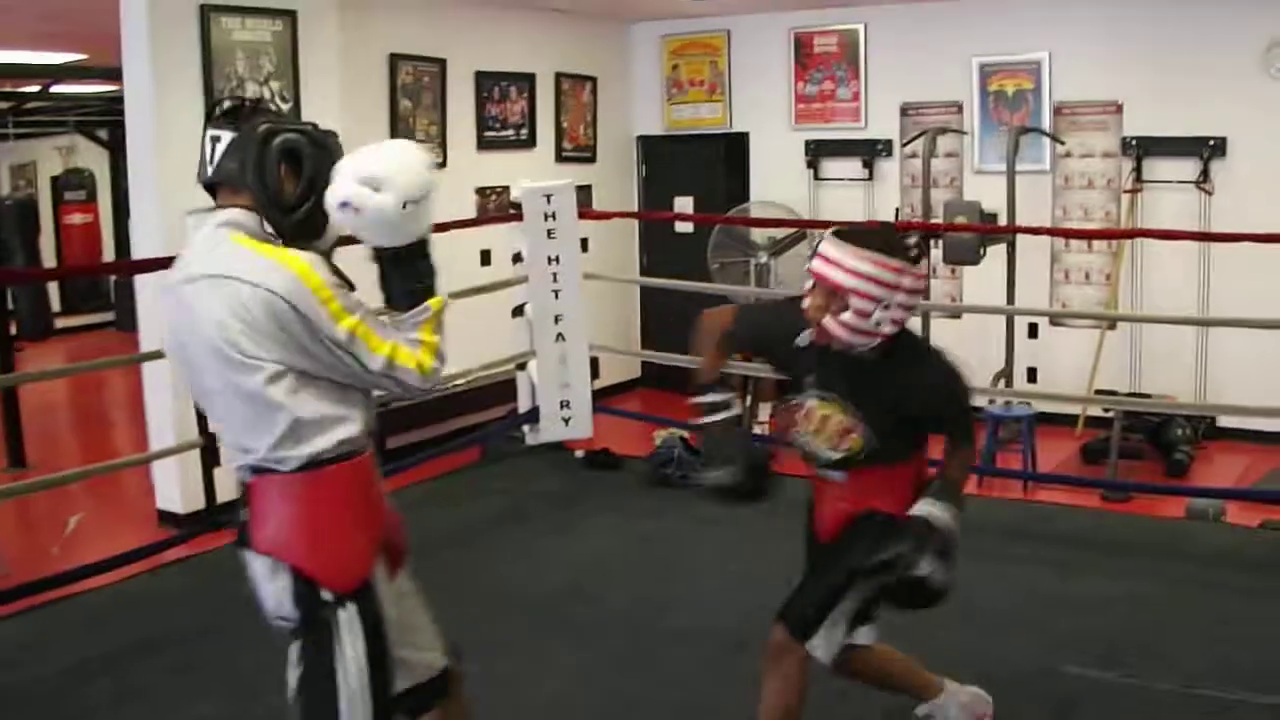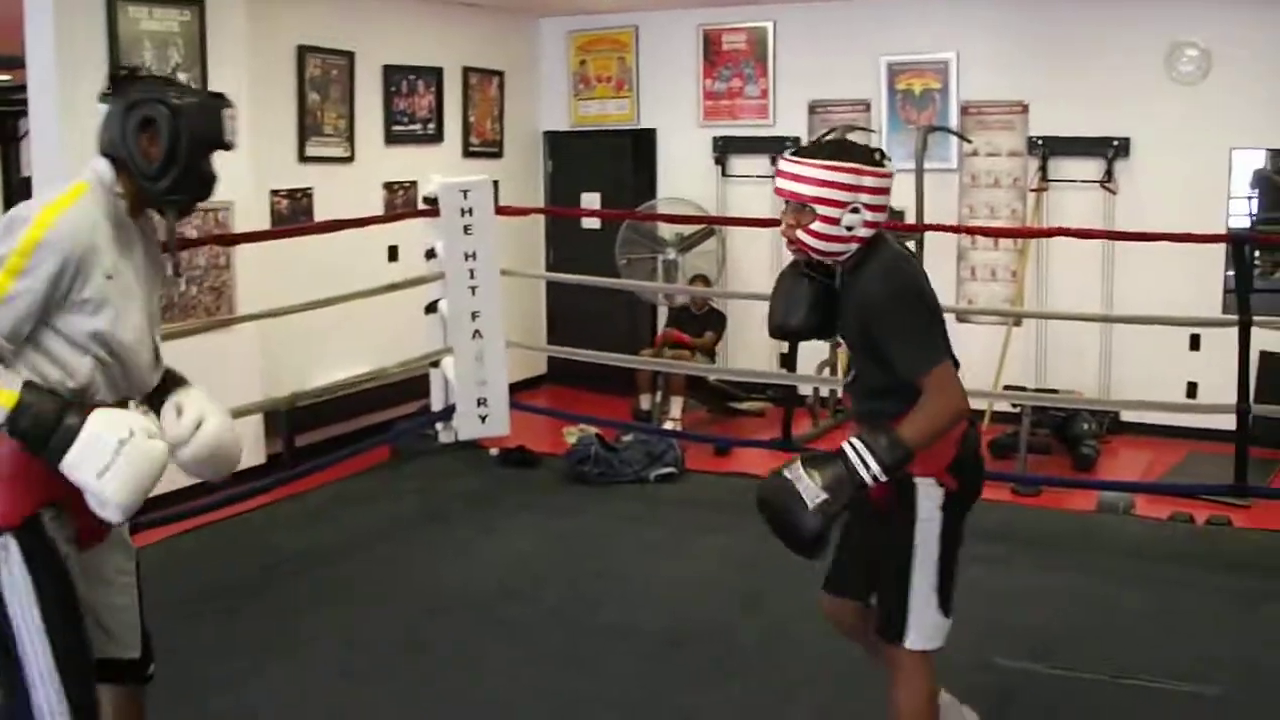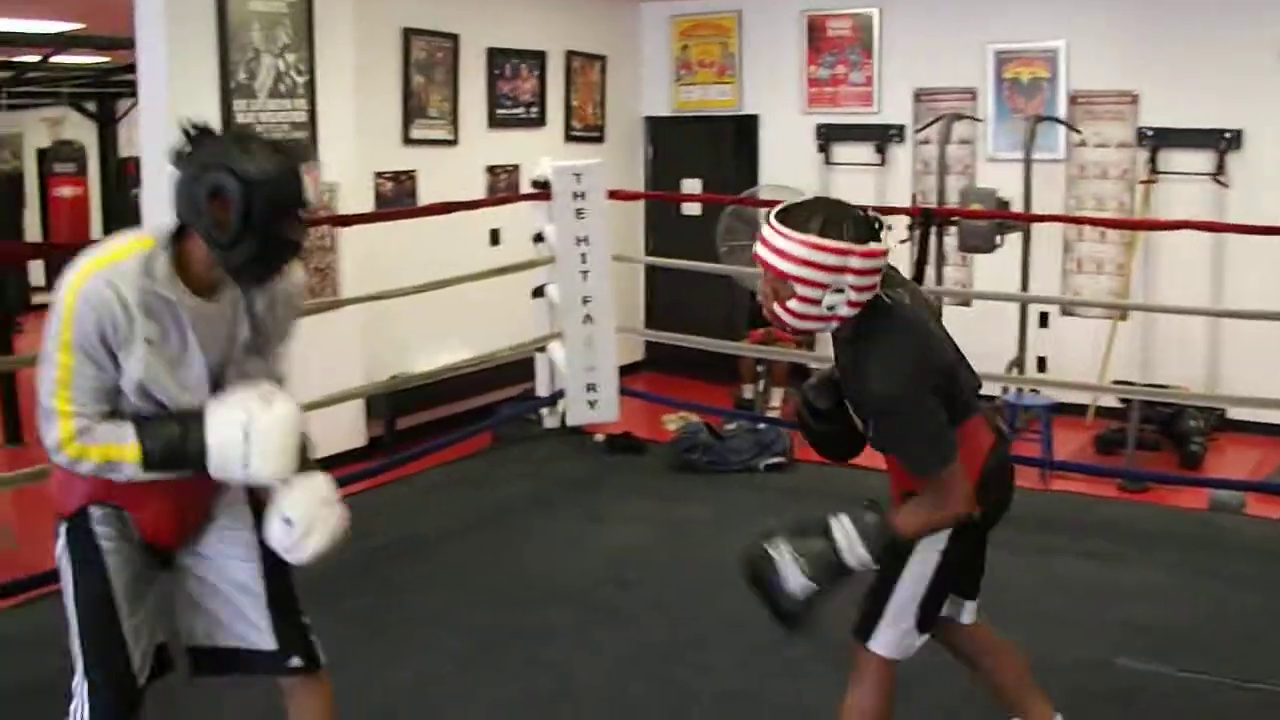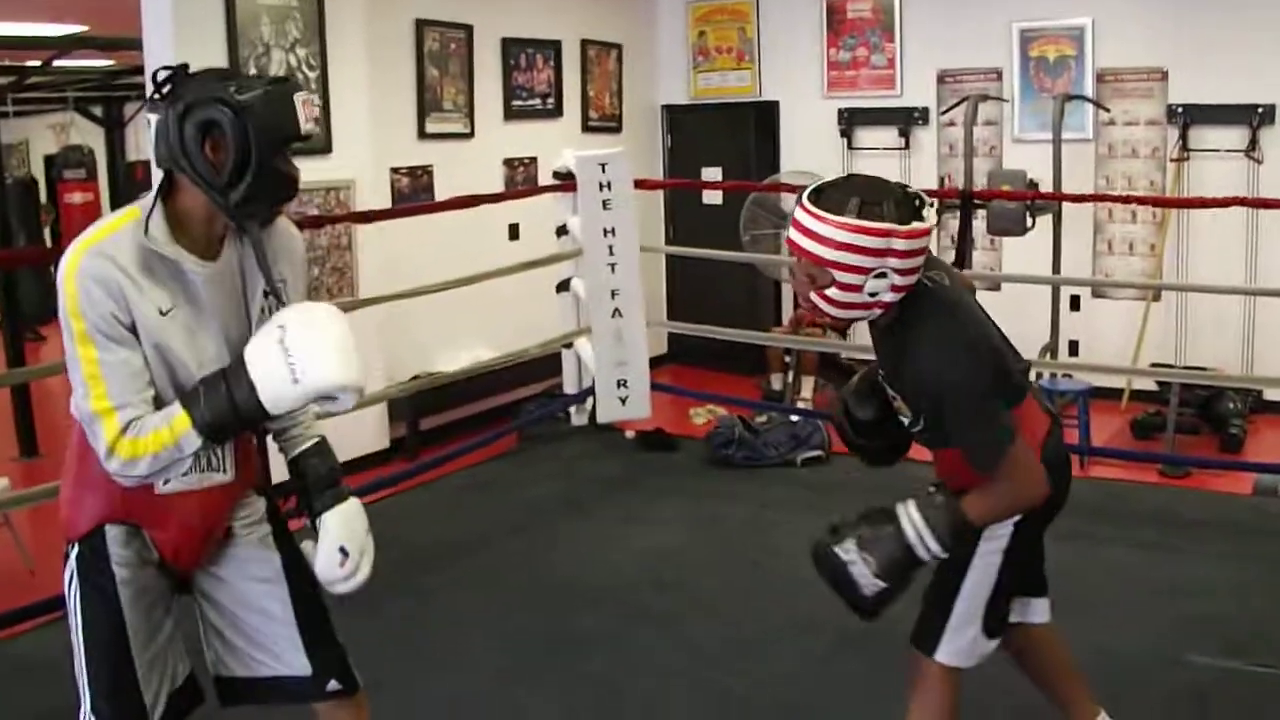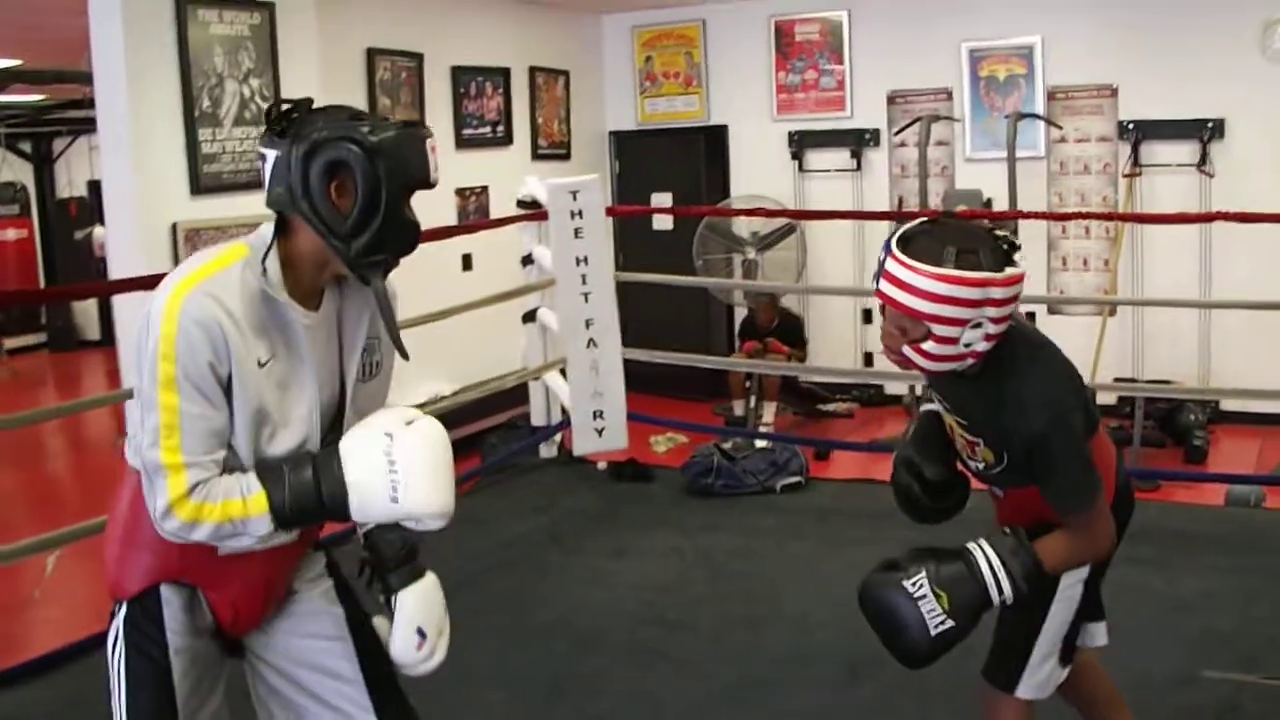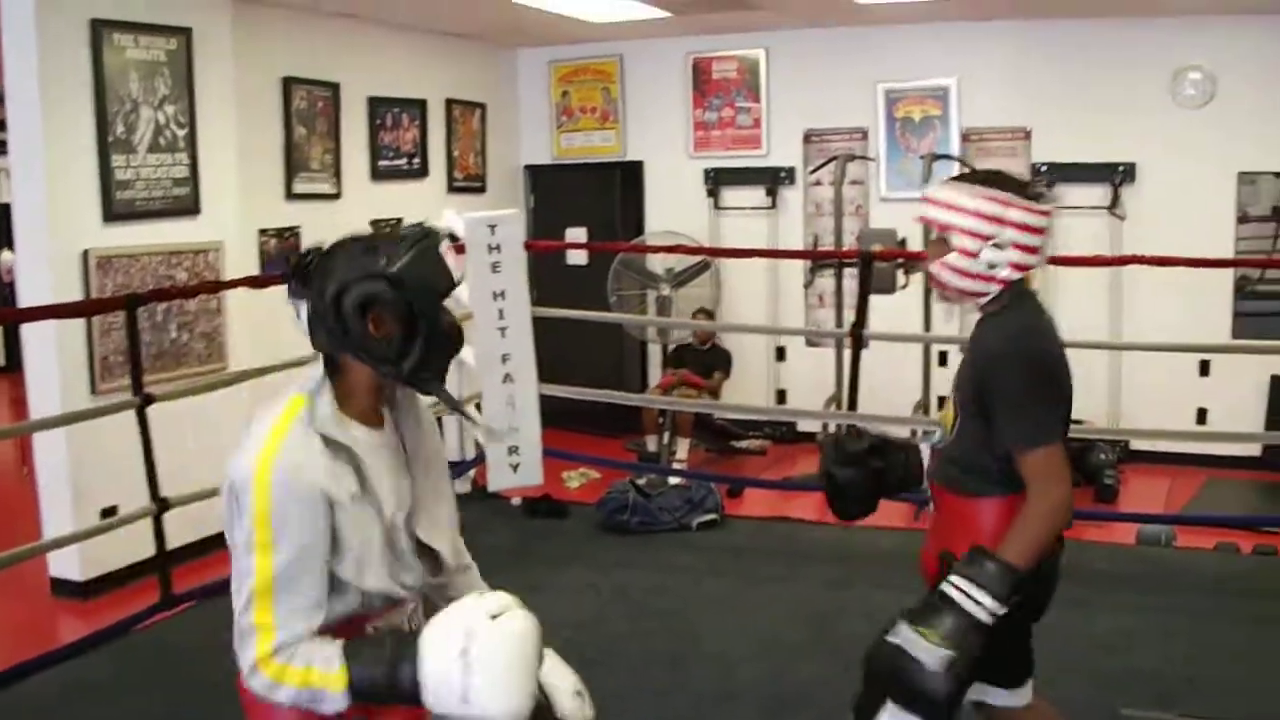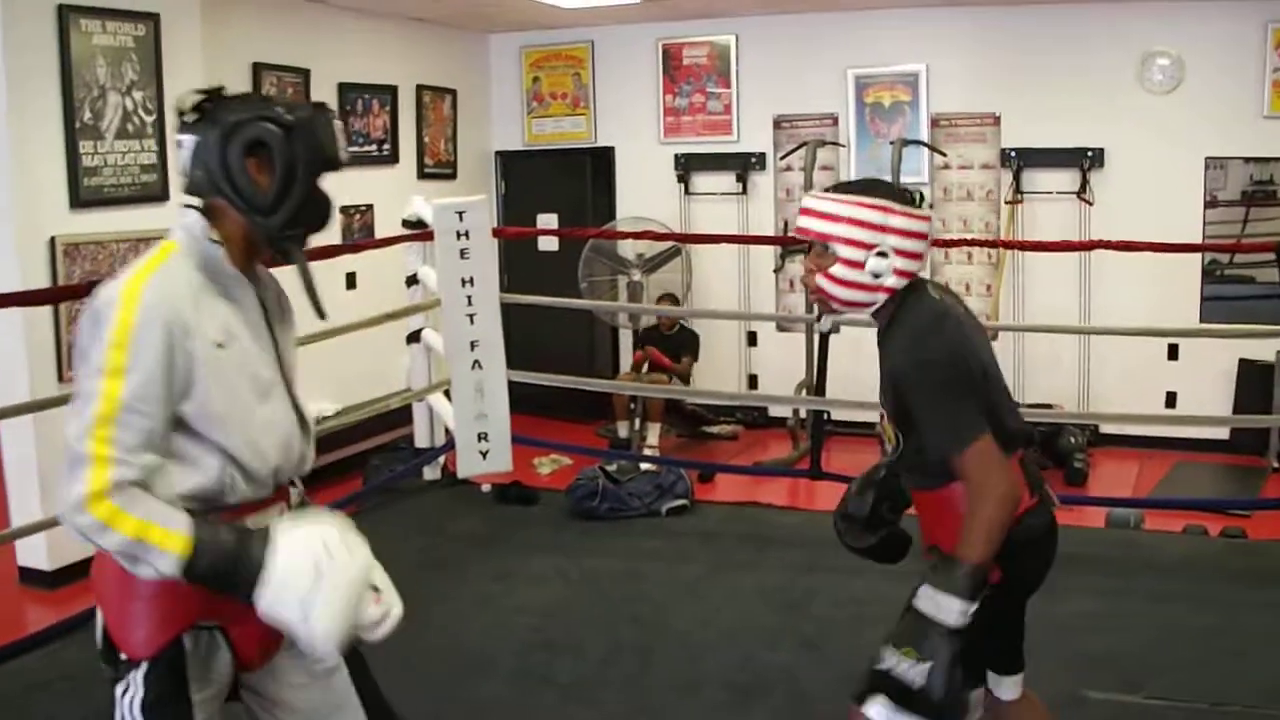
dt=0.7s
person 1, frame 1
left shoulder: (186, 279)
right shoulder: (281, 276)
right elbow: (410, 367)
left wrist: (320, 243)
right wrist: (405, 247)
left hip: (282, 508)
right hip: (323, 514)
person 1, frame 2
left shoulder: (135, 226)
right shoulder: (62, 222)
left wrist: (170, 392)
right wrist: (62, 432)
left hip: (91, 481)
left knee: (123, 667)
person 1, frame 3
left shoulder: (272, 279)
right shoulder: (99, 286)
right elbow: (68, 436)
left wrist: (296, 468)
right wrist: (200, 441)
left hip: (214, 486)
right hip: (109, 495)
left knee: (296, 658)
person 1, frame 4
left shoulder: (276, 242)
right shoulder: (99, 265)
right elbow: (124, 448)
left wrist: (325, 486)
right wrist: (244, 390)
left hip: (233, 500)
right hip: (122, 515)
person 1, frame 5
left shoulder: (364, 296)
right shoulder: (197, 306)
right elbow: (182, 505)
left wrist: (399, 565)
right wrist: (331, 485)
left hip: (288, 561)
right hip: (176, 568)
person 1, frame 6
left shoulder: (405, 413)
right shoulder: (283, 467)
right elbow: (271, 660)
left wrist: (521, 649)
right wrist: (413, 670)
left hip: (411, 657)
person 1, frame 7
left shoulder: (257, 290)
right shoulder: (149, 300)
right elbow: (98, 499)
left wrist: (316, 544)
right wrist: (252, 565)
left hip: (259, 589)
right hip: (171, 591)
person 2, frame 1
left shoulder: (921, 375)
right shoulder: (794, 328)
left elbow: (963, 438)
right elbow: (715, 323)
left wrist: (934, 515)
right wrist: (717, 410)
left hip: (883, 514)
right hip: (828, 502)
left knee: (787, 642)
right knee: (840, 649)
person 2, frame 2
left shoulder: (886, 283)
right shoulder: (858, 265)
left elbow: (948, 398)
left wrist: (850, 468)
right wrist: (819, 310)
left hip: (925, 477)
right hip: (895, 469)
left knee: (904, 640)
right knee: (844, 605)
person 2, frame 3
left shoulder: (890, 377)
right shoulder: (879, 288)
left elbow: (951, 500)
left wrist: (841, 547)
right wrist: (839, 383)
left hip: (965, 487)
right hip: (966, 459)
left knee: (875, 655)
right knee: (953, 619)
person 2, frame 4
left shoulder: (941, 364)
right shoulder: (914, 281)
left elbow: (1021, 485)
left wrist: (911, 531)
right wrist: (879, 386)
left hip: (1022, 480)
right hip: (1010, 452)
left knee: (937, 657)
right knee: (1014, 618)
person 2, frame 5
left shoulder: (1037, 405)
right shoulder: (956, 345)
left elbow: (1093, 535)
left wrist: (978, 574)
right wrist: (931, 432)
left hip: (1074, 519)
right hip: (1029, 501)
right knee: (1055, 652)
person 2, frame 6
left shoulder: (1012, 344)
right shoulder: (1013, 325)
left elbow: (1052, 494)
left wrist: (975, 599)
right wrist: (899, 458)
left hip: (987, 569)
right hip: (983, 559)
person 2, frame 7
left shoulder: (917, 351)
right shoulder: (928, 306)
left elbow: (990, 481)
left wrist: (946, 606)
right wrist: (890, 476)
left hip: (988, 546)
right hip: (1020, 528)
